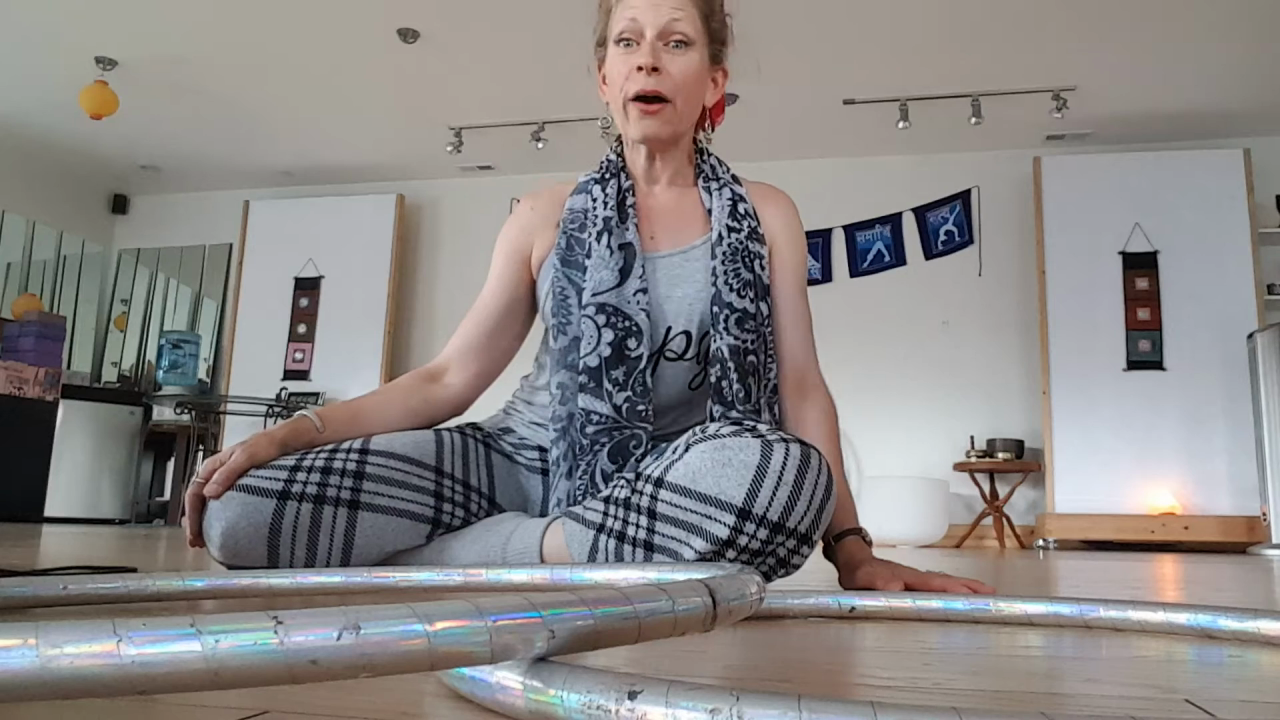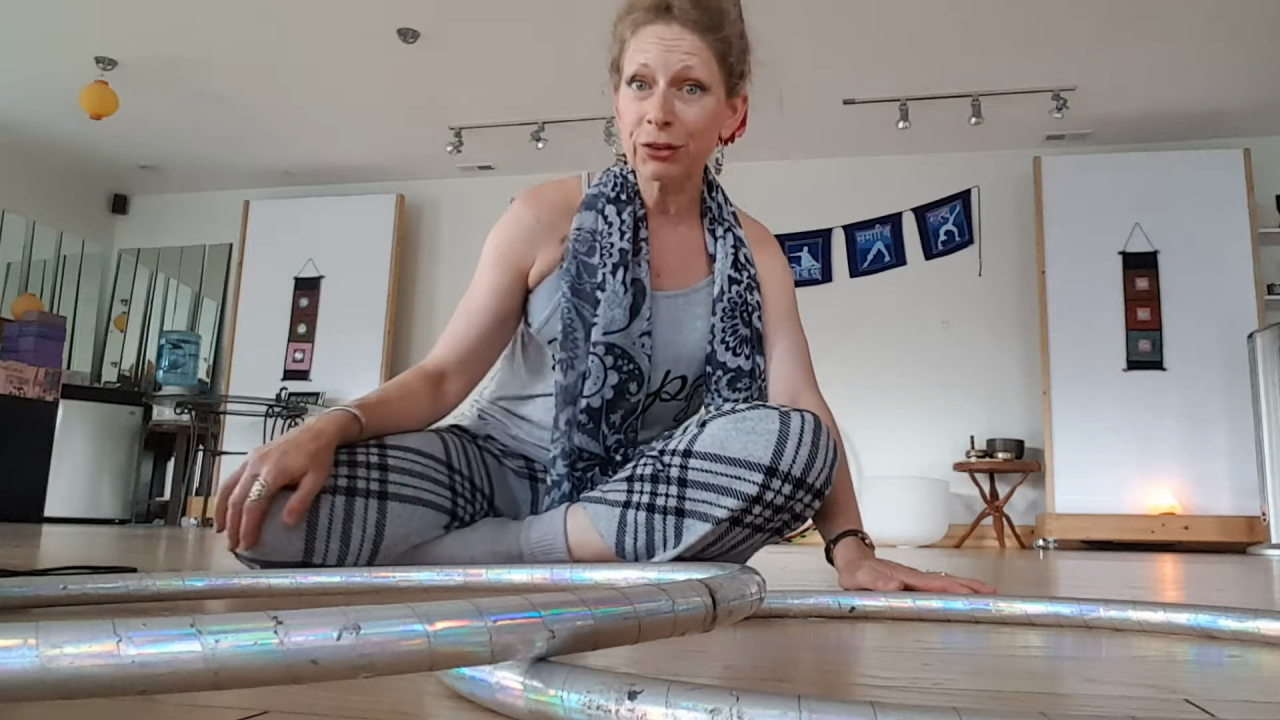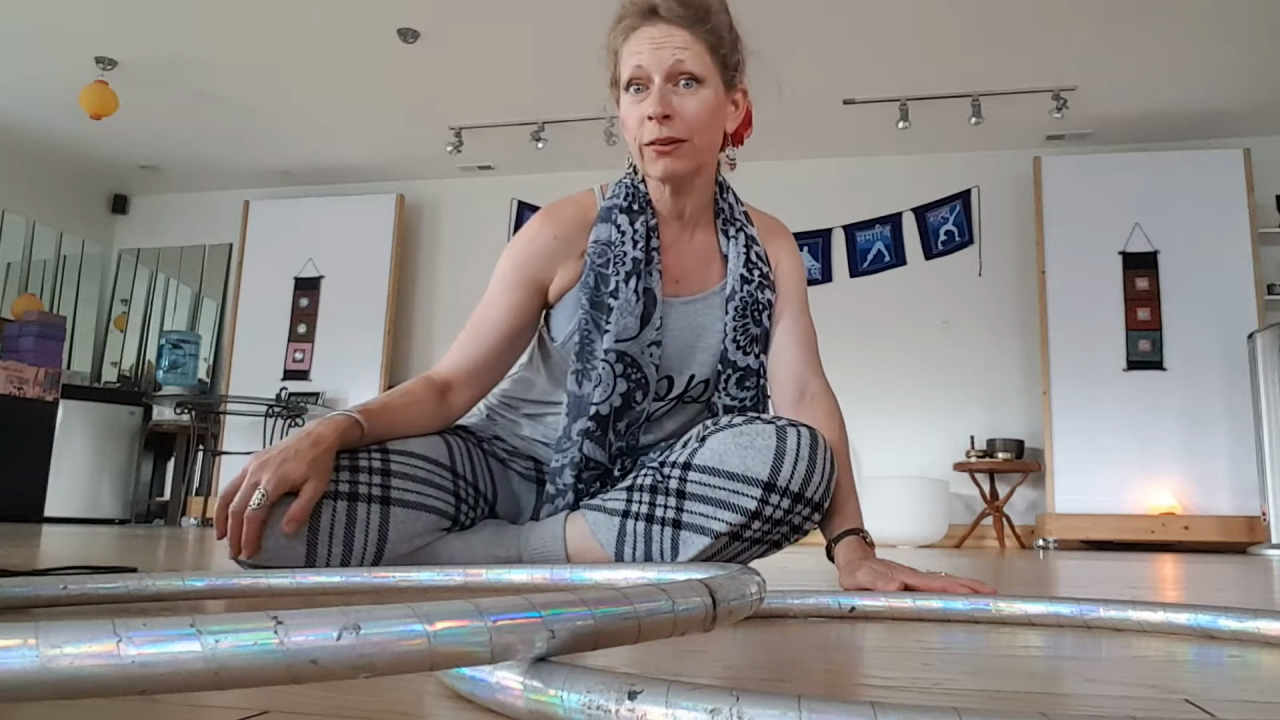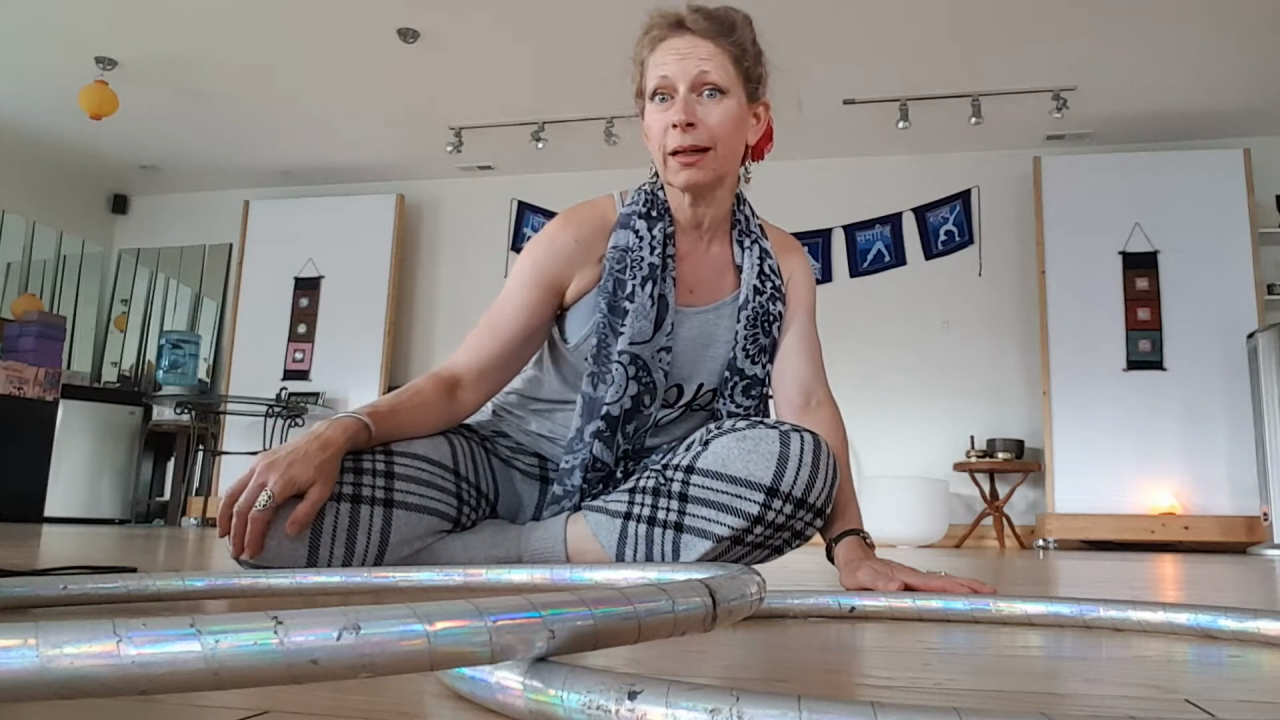
dt=1s
person 1, frame 1
left shoulder: (765, 215)
right shoulder: (547, 216)
left elbow: (801, 389)
right elbow: (450, 377)
left wrist: (851, 547)
right wrist: (288, 434)
left hip: (671, 494)
right hip: (531, 464)
left knee: (782, 474)
right knee: (243, 513)
left ankle: (420, 568)
person 1, frame 2
left shoulder: (752, 250)
right shoulder: (548, 217)
left elbow: (803, 407)
right elbow: (442, 375)
left wrist: (850, 550)
right wrist: (331, 426)
left hip: (638, 493)
right hip: (501, 468)
left knee: (787, 440)
right knee: (281, 510)
person 1, frame 3
left shoulder: (767, 247)
right shoulder: (567, 231)
left elbow: (804, 397)
right elbow: (449, 387)
left wrist: (851, 547)
right wrist: (331, 433)
left hip: (647, 492)
right hip: (515, 465)
left knee: (791, 457)
right knee: (280, 515)
left ankle: (497, 559)
person 1, frame 4
left shoulder: (780, 261)
right shoulder: (587, 236)
left elbow: (807, 407)
right elbow: (460, 383)
left wrist: (851, 547)
right wrist: (338, 434)
left hip: (650, 492)
right hip: (518, 463)
left knee: (792, 460)
right knee: (282, 518)
left ankle: (479, 559)
